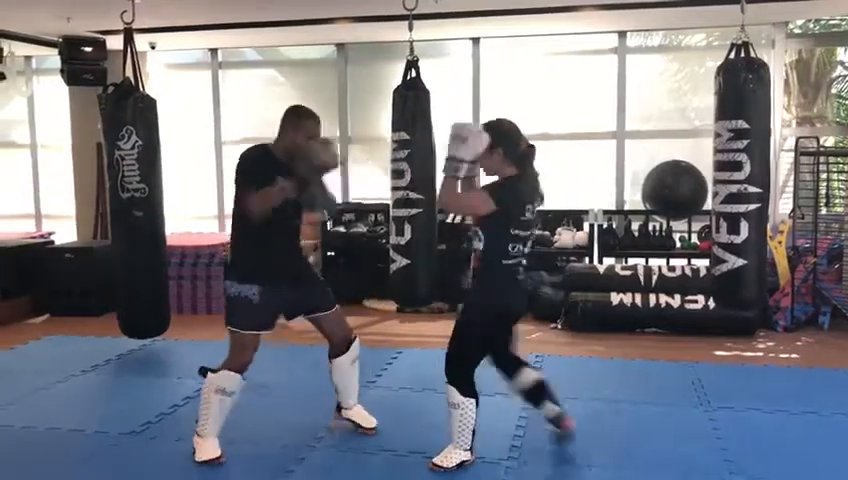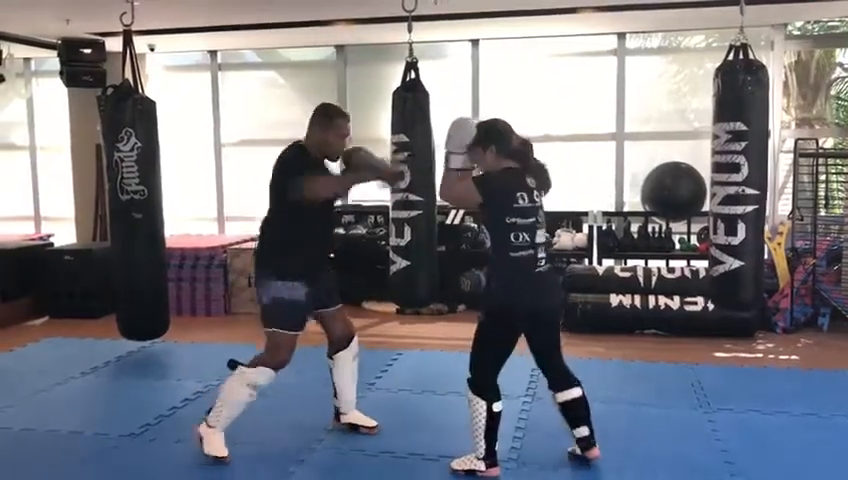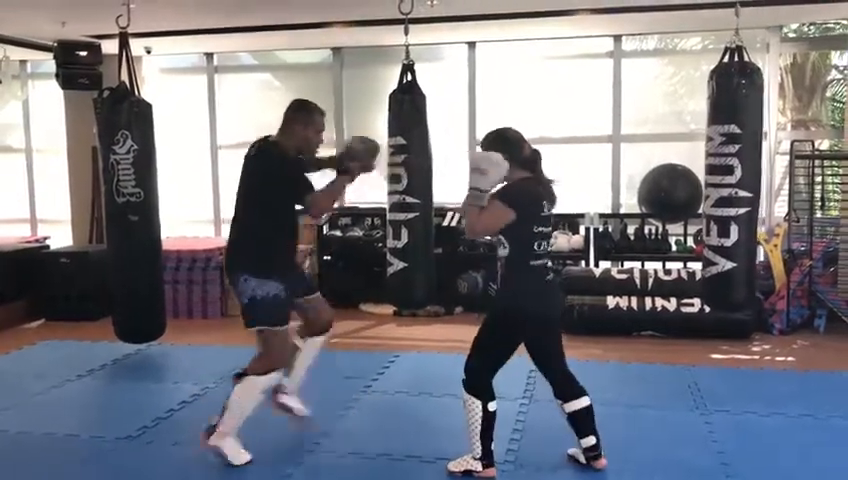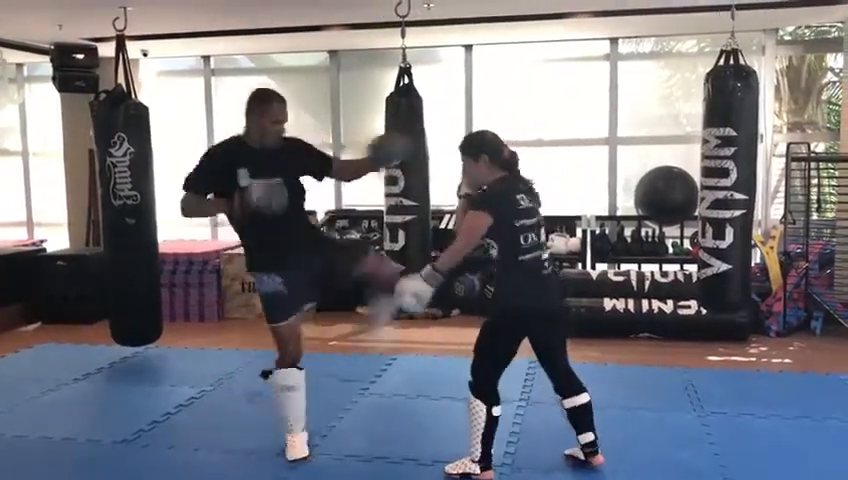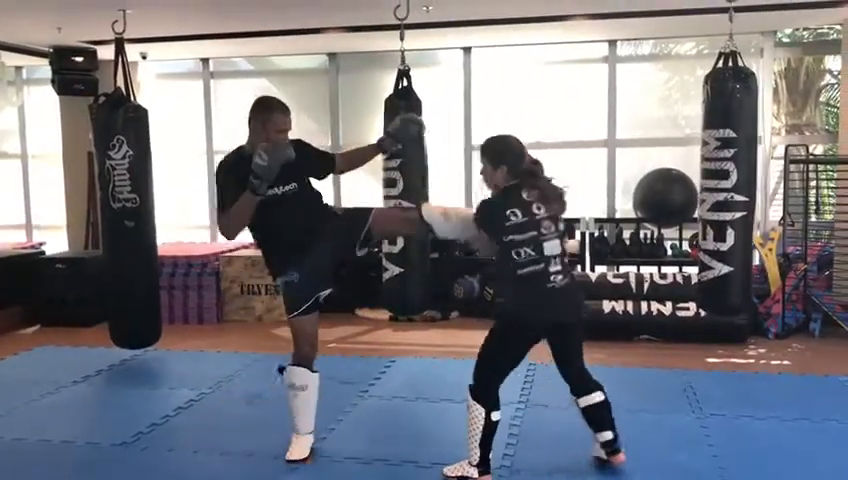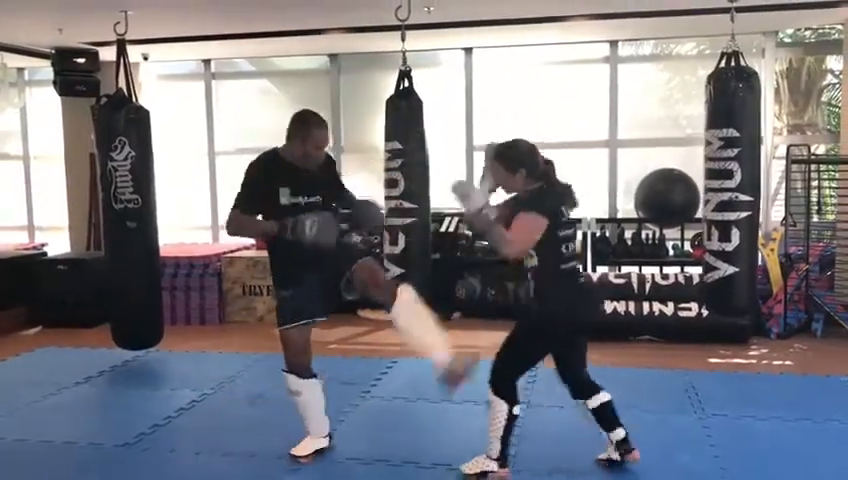
dt=0.4s
person 1, frame 1
left shoulder: (305, 163)
right shoulder: (255, 160)
left elbow: (307, 212)
right elbow: (256, 208)
left wrist: (311, 211)
right wrist: (290, 181)
left hip: (295, 269)
right hip: (251, 276)
left knee: (342, 336)
right knee: (239, 359)
left ankle: (349, 408)
right ankle: (205, 437)
person 1, frame 2
left shoulder: (309, 158)
right shoulder: (298, 158)
left elbow: (321, 197)
right elbow: (313, 191)
left wrist: (356, 169)
right wrist: (363, 171)
left hip: (310, 266)
right hip: (284, 271)
left knee: (343, 334)
right knee: (277, 356)
left ankle: (346, 411)
right ankle: (212, 427)
person 1, frame 3
left shoulder: (282, 153)
right shoulder: (271, 160)
left elbow: (313, 168)
right elbow: (318, 206)
left wrist: (346, 159)
right wrist: (349, 173)
left hip: (275, 261)
right hip: (255, 269)
left knee: (322, 319)
right knee: (274, 353)
left ankle: (284, 391)
right ankle: (222, 434)
person 1, frame 4
left shoulder: (290, 149)
right shoulder: (222, 157)
left elbow: (340, 170)
right elbow: (187, 207)
left wrist: (375, 159)
right wrist: (236, 203)
left hip: (309, 243)
right hip: (273, 266)
left knee: (383, 273)
right knee: (290, 350)
right ankle: (296, 432)
person 1, frame 5
left shoulder: (296, 151)
right shoulder: (232, 168)
left elbow: (337, 163)
right elbow: (228, 230)
left wrist: (385, 144)
right wrist: (257, 187)
left hip: (331, 230)
right hip: (293, 262)
left knee: (399, 220)
right knee: (304, 349)
right ankle: (303, 435)
person 1, frame 6
left shoulder: (324, 164)
right shoulder: (264, 169)
right elbow: (235, 224)
left wrist: (361, 210)
right wrist: (288, 229)
left hip: (336, 252)
right hip: (292, 272)
left knee: (387, 286)
right knee: (296, 358)
left ankle: (447, 361)
right ankle: (319, 435)
person 2, frame 1
left shoulder: (505, 191)
right shoulder: (523, 185)
left elbow: (448, 203)
right elbow: (484, 210)
left wrist: (457, 160)
right wrist: (468, 165)
left hip: (490, 297)
right hip: (509, 294)
left knee: (457, 369)
right knee: (503, 356)
left ankle: (462, 450)
right ankle: (555, 412)
person 2, frame 2
left shoulder: (494, 183)
right shoulder: (533, 177)
left elbow: (448, 194)
left wrist: (456, 154)
left hip: (509, 297)
right hip: (545, 291)
left knee: (482, 375)
right knee: (554, 366)
left ankle: (485, 460)
right ankle: (587, 443)
person 2, frame 3
left shoulder: (516, 193)
right shoulder: (538, 189)
left elbow: (474, 228)
right elbow: (497, 224)
left wrist: (478, 189)
right wrist: (486, 189)
left hip: (517, 303)
right hip: (545, 299)
left knee: (476, 375)
right knee: (558, 374)
right ankle: (593, 451)
person 2, frame 4
left shoulder: (491, 197)
right shoulder: (522, 188)
left elbow: (462, 245)
left wrist: (426, 277)
right wrist: (471, 197)
left hip: (516, 302)
right hip: (547, 297)
left knee: (483, 380)
right knee: (559, 371)
right ankle: (590, 448)
person 2, frame 5
left shoulder: (491, 208)
right shoulder: (548, 193)
left elbow: (484, 244)
left hip: (524, 310)
right hip: (566, 302)
left knee: (483, 383)
right knee: (577, 374)
right ankle: (612, 449)
person 2, frame 6
left shoulder: (543, 200)
right shoulder: (533, 199)
left elbow: (512, 247)
right elbow: (502, 232)
left wrist: (483, 215)
right wrist: (481, 206)
left hip: (557, 305)
right hip: (575, 304)
left knee: (503, 376)
right knee: (576, 377)
left ankle: (495, 461)
right ankle: (623, 445)
